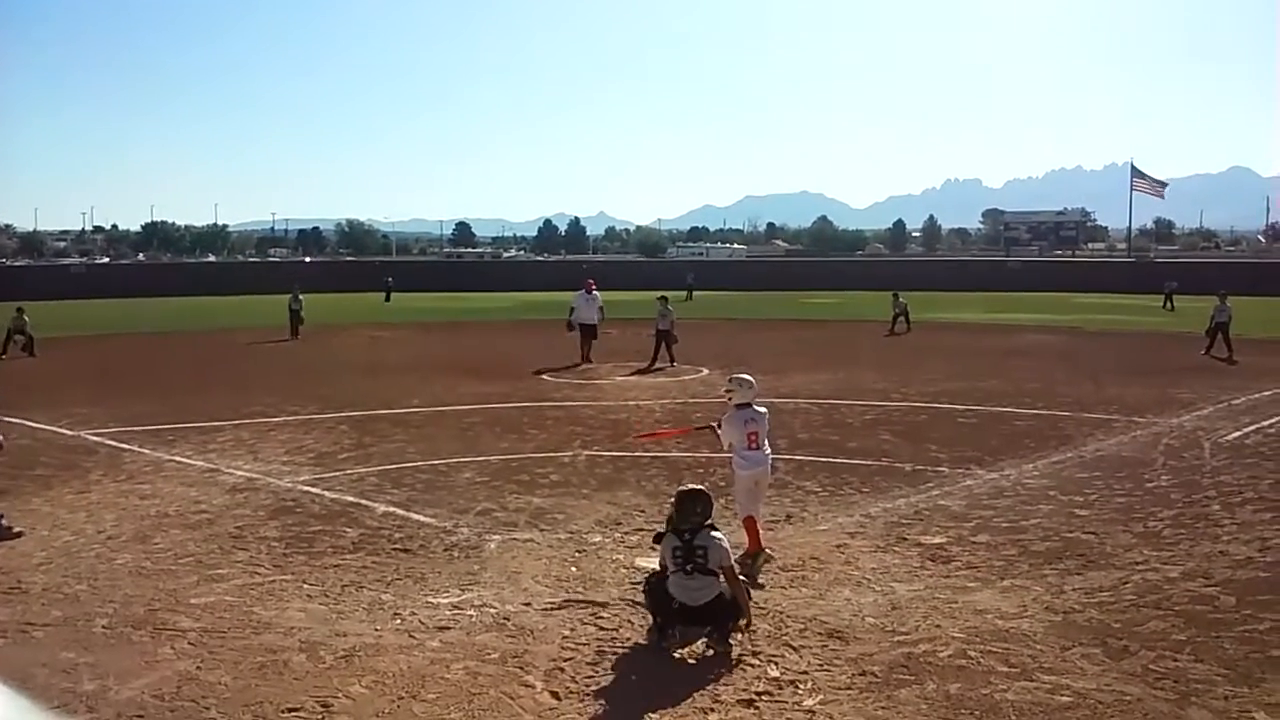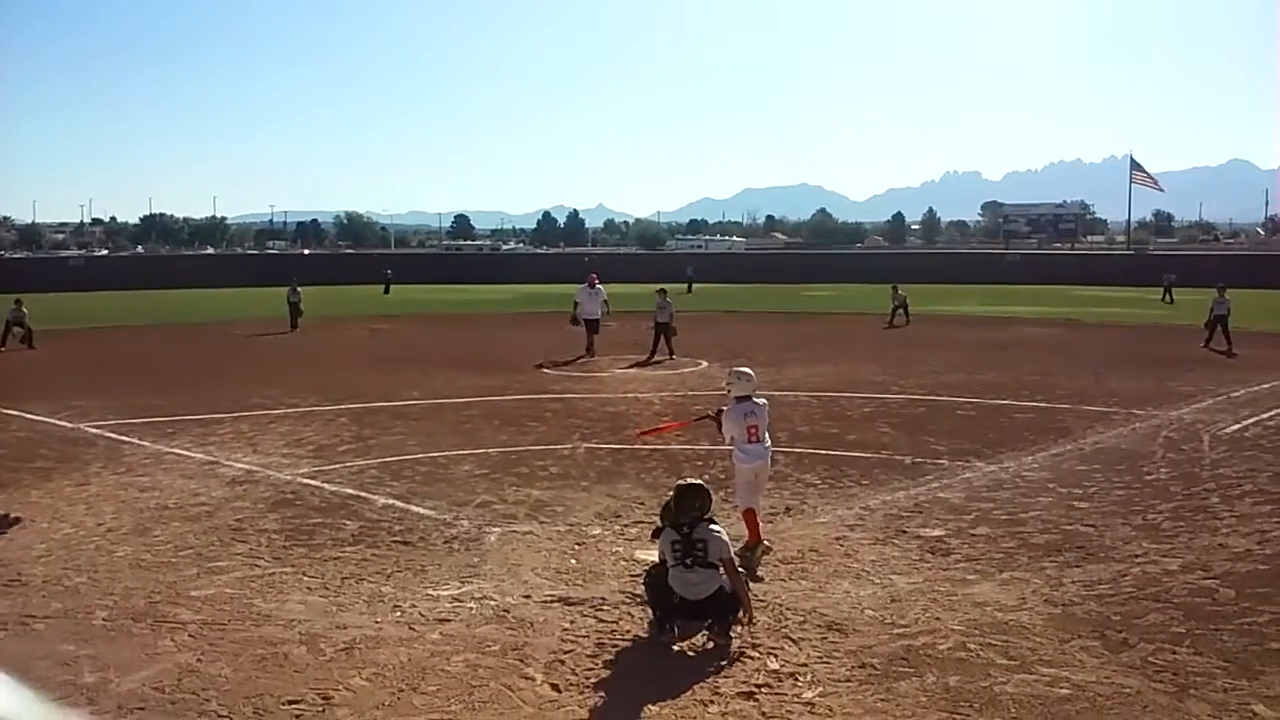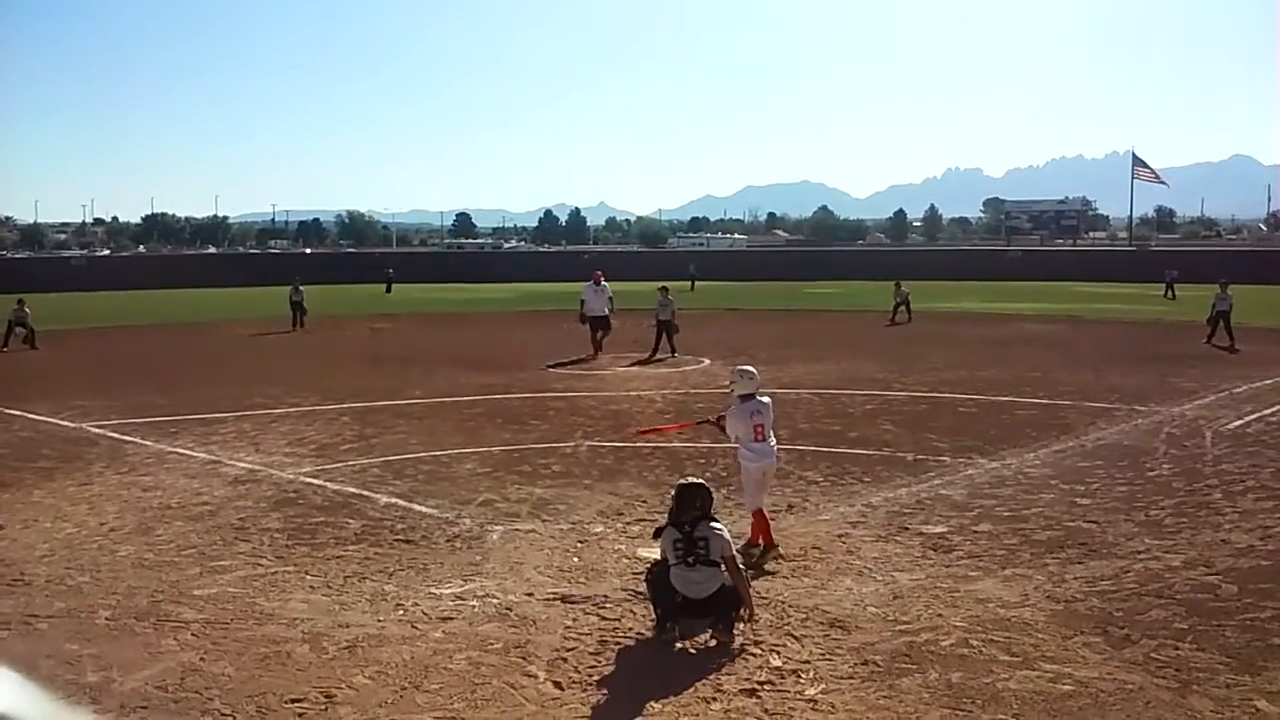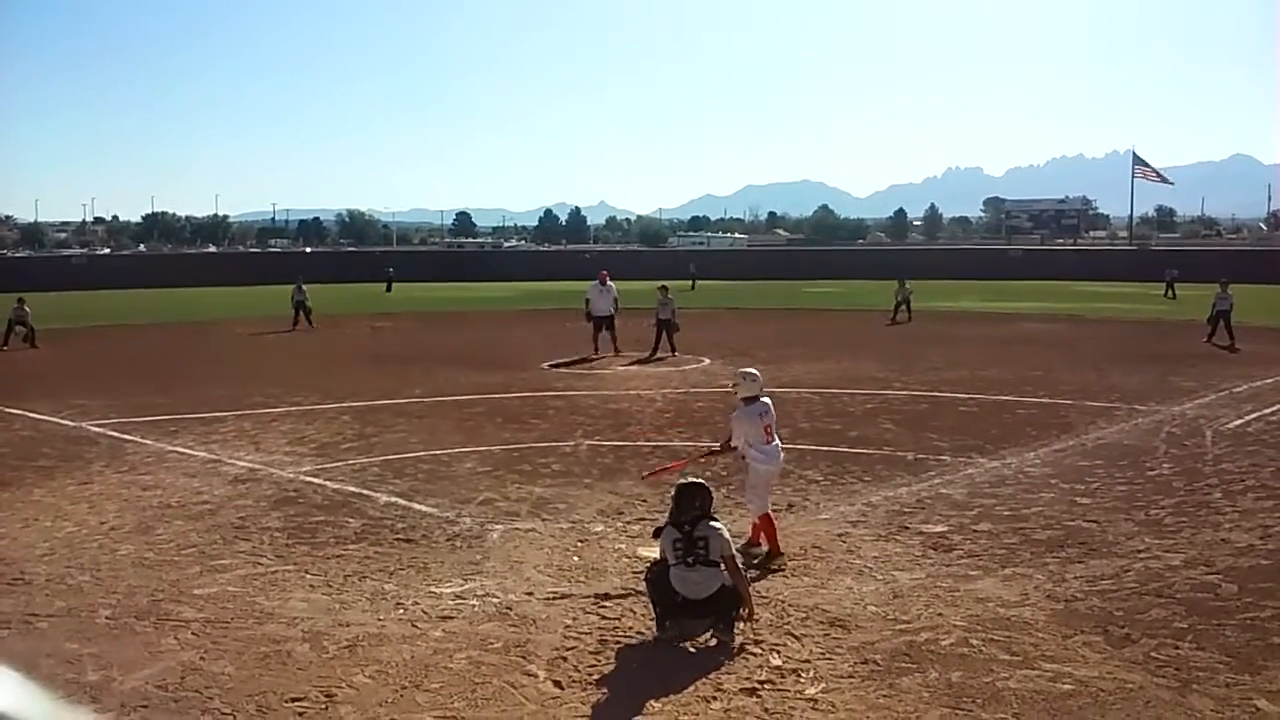
dt=0.2s
person 1, frame 1
left shoulder: (729, 420)
right shoulder: (762, 413)
left elbow: (727, 446)
left wrist: (717, 431)
left hip: (744, 470)
right hip: (763, 467)
left knee: (746, 511)
right knee: (754, 509)
left ankle: (759, 550)
right ankle: (752, 550)
person 1, frame 2
left shoulder: (730, 414)
right shoulder: (762, 405)
left elbow: (728, 439)
left wrist: (718, 421)
left hip: (745, 463)
right hip: (763, 460)
left knee: (746, 504)
right knee: (754, 502)
left ankle: (758, 542)
right ankle: (751, 543)
person 1, frame 3
left shoulder: (734, 413)
right shoulder: (766, 403)
left elbow: (733, 438)
left wrist: (719, 425)
left hip: (751, 462)
right hip: (769, 458)
left knee: (753, 503)
right knee: (756, 500)
left ankle: (769, 545)
right ankle: (754, 542)
person 1, frame 4
left shoulder: (740, 416)
right shoulder: (766, 404)
left elbow: (737, 445)
left wrist: (723, 450)
right wrist: (729, 441)
left hip: (760, 464)
right hip: (773, 459)
left knee: (759, 506)
right knee: (755, 500)
left ankle: (775, 552)
right ankle: (755, 541)
person 2, frame 1
left shoulder: (667, 540)
right shoulder: (717, 539)
right elbow: (733, 581)
right wrist: (746, 612)
left hip: (676, 611)
right hip: (712, 611)
left knee: (653, 582)
right knee: (739, 592)
left ankle: (665, 630)
right ankle: (719, 633)
person 2, frame 2
left shoulder: (666, 534)
right shoulder: (716, 533)
right elbow: (733, 574)
right wrist: (747, 606)
left hip: (676, 605)
right hip: (712, 605)
left knee: (654, 575)
right knee: (738, 584)
left ankle: (664, 624)
right ankle: (720, 626)
person 2, frame 3
left shoulder: (668, 533)
right shoulder: (718, 531)
right elbow: (735, 572)
right wrist: (748, 603)
left hip: (678, 604)
right hip: (715, 603)
left knee: (656, 572)
right knee: (739, 581)
left ankle: (667, 623)
right ankle: (723, 623)
person 2, frame 4
left shoulder: (667, 533)
right shoulder: (718, 530)
right elbow: (734, 572)
right wrist: (748, 602)
left hip: (679, 603)
right hip: (714, 603)
left knee: (655, 573)
right knee: (739, 582)
left ankle: (667, 622)
right ankle: (723, 623)
